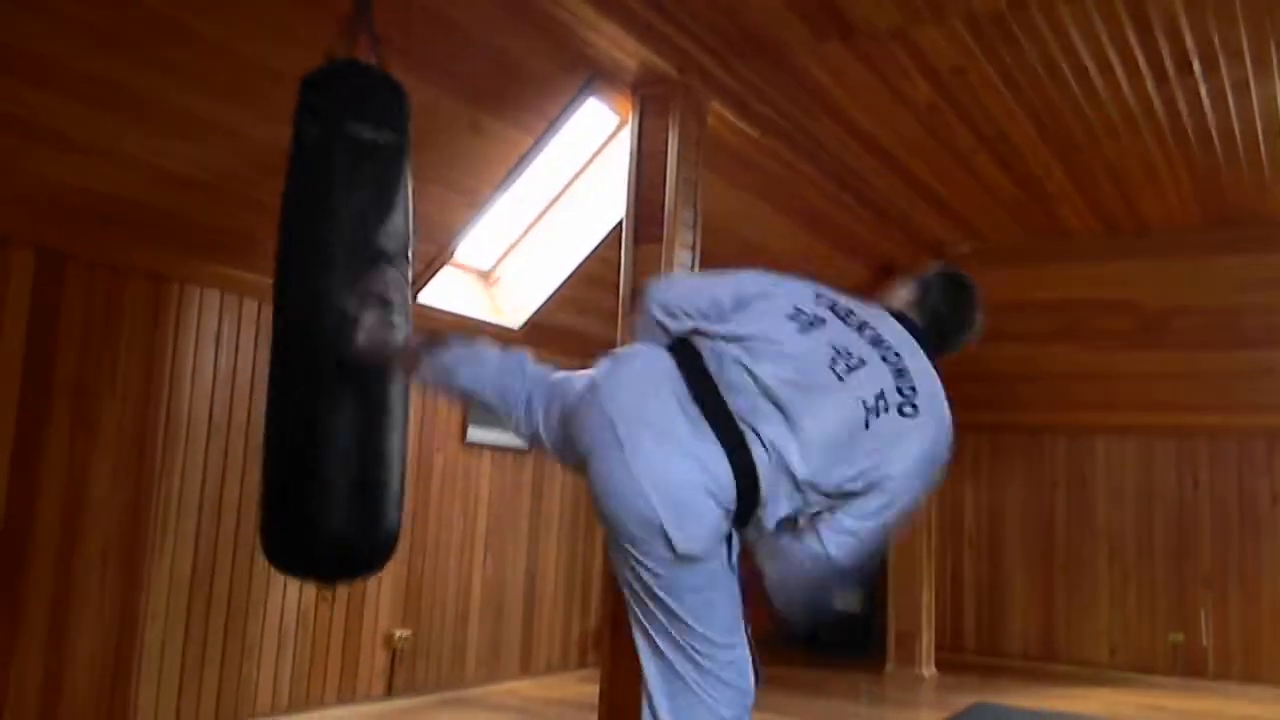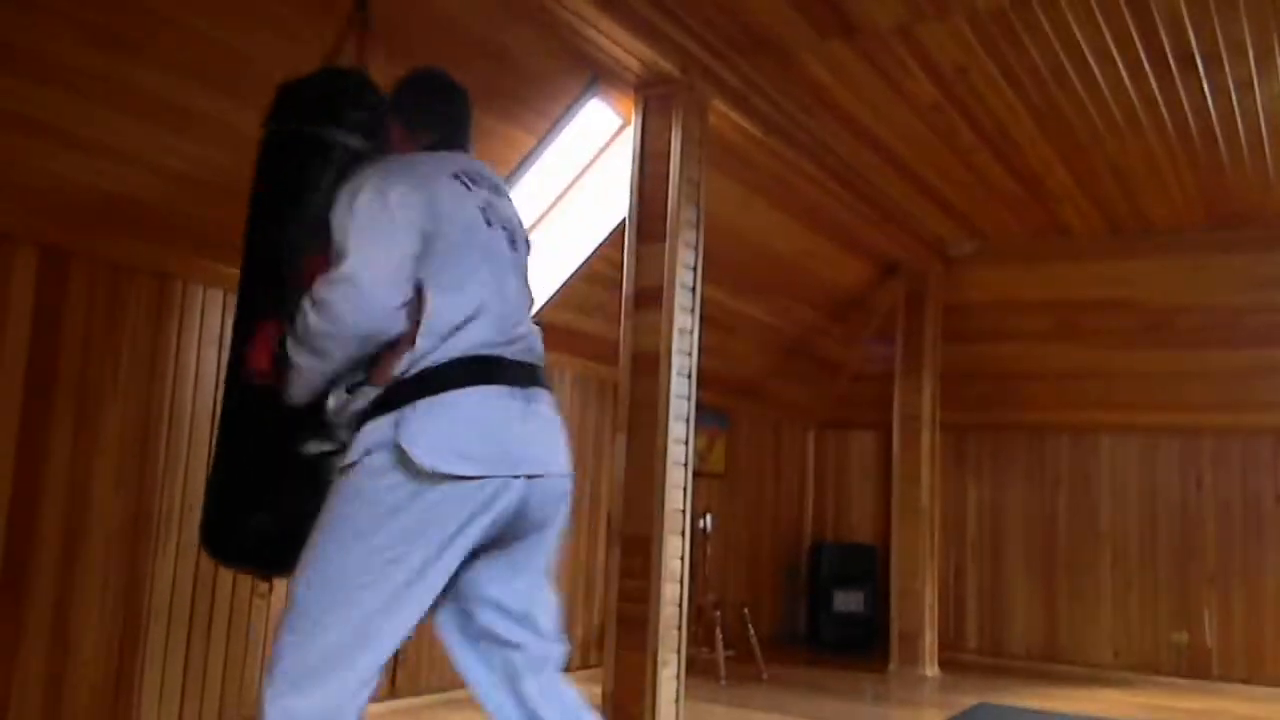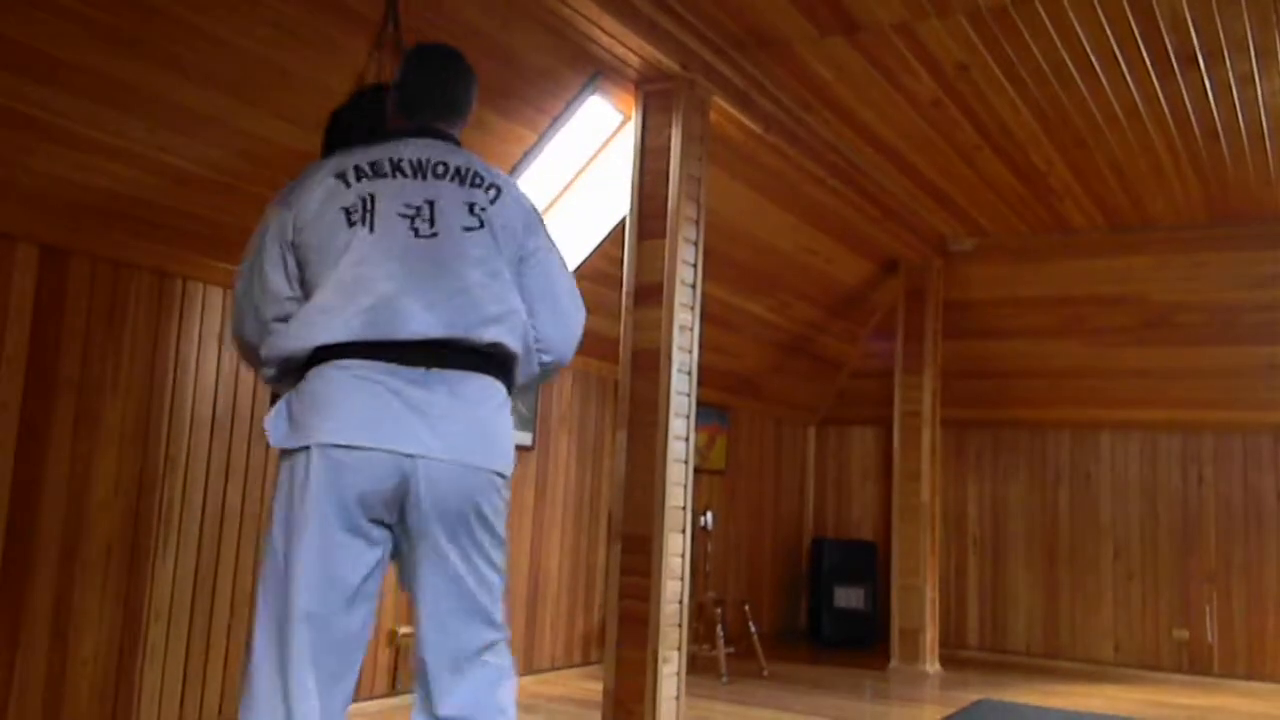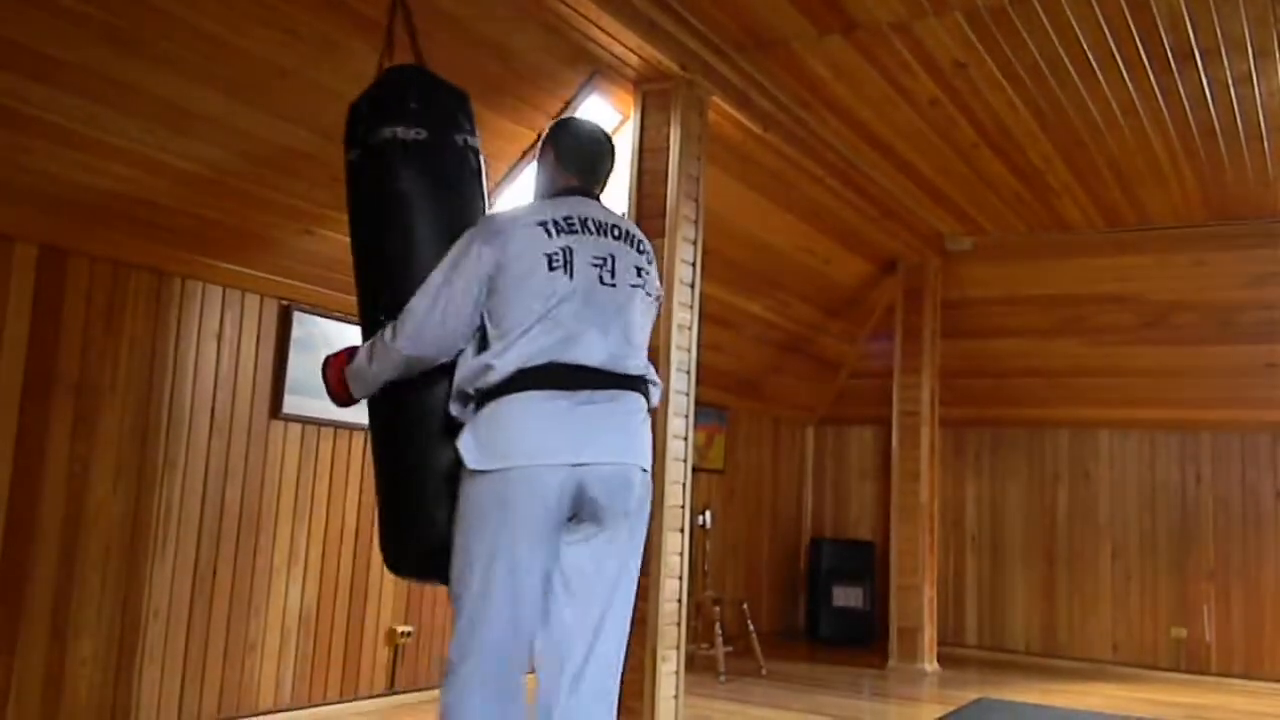
dt=0.7s
person 1, frame 1
left shoulder: (804, 296)
right shoulder: (926, 421)
left elbow: (667, 300)
right elbow: (832, 545)
right wrist: (787, 591)
left hip: (630, 394)
right hip: (682, 489)
left knee: (541, 396)
left ankle: (421, 354)
person 1, frame 2
left shoulder: (397, 179)
right shoulder: (492, 199)
left elbow: (367, 302)
left wrist: (298, 373)
left hip: (439, 438)
right hip: (531, 448)
person 1, frame 3
left shoulder: (322, 183)
right shoulder: (505, 198)
left elbow: (255, 327)
right elbow: (557, 335)
left hip: (344, 418)
right hip: (465, 426)
right knee: (470, 658)
person 1, frame 4
left shoulder: (503, 232)
right shoulder: (641, 249)
left elbow: (420, 336)
left wrist: (355, 374)
left hip: (524, 434)
right hip: (620, 439)
left knee: (489, 636)
right knee: (590, 645)
